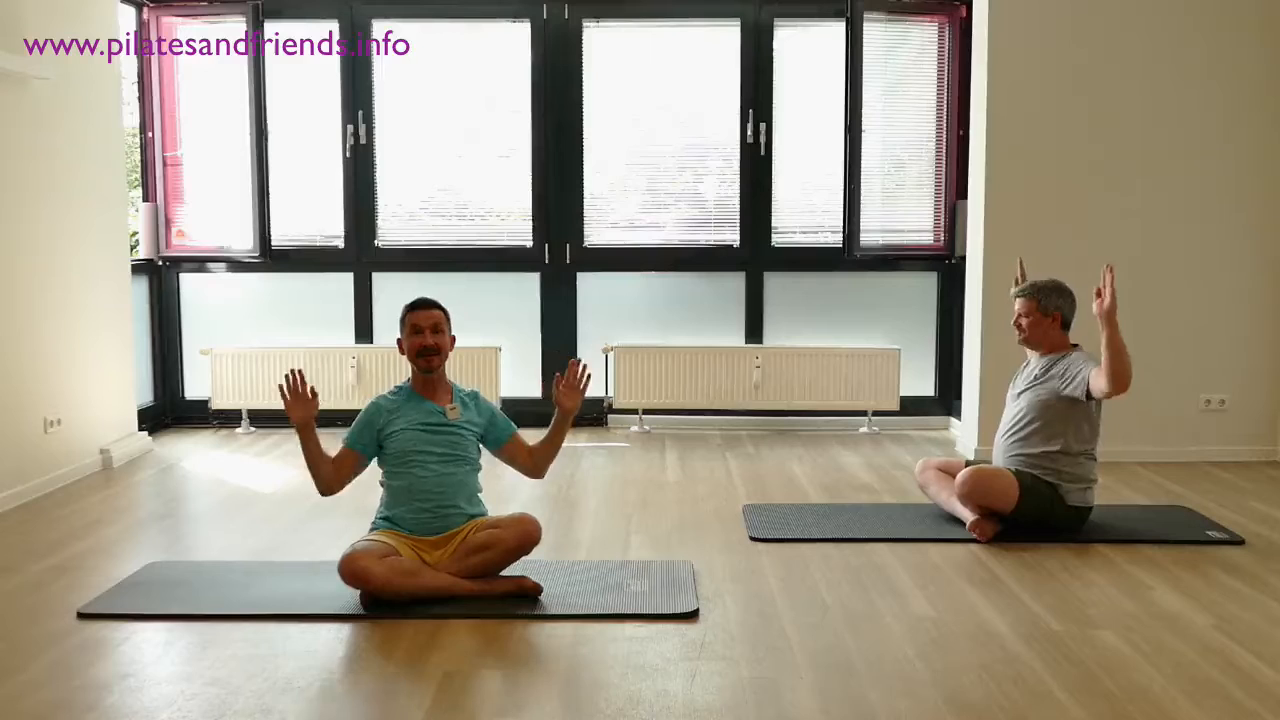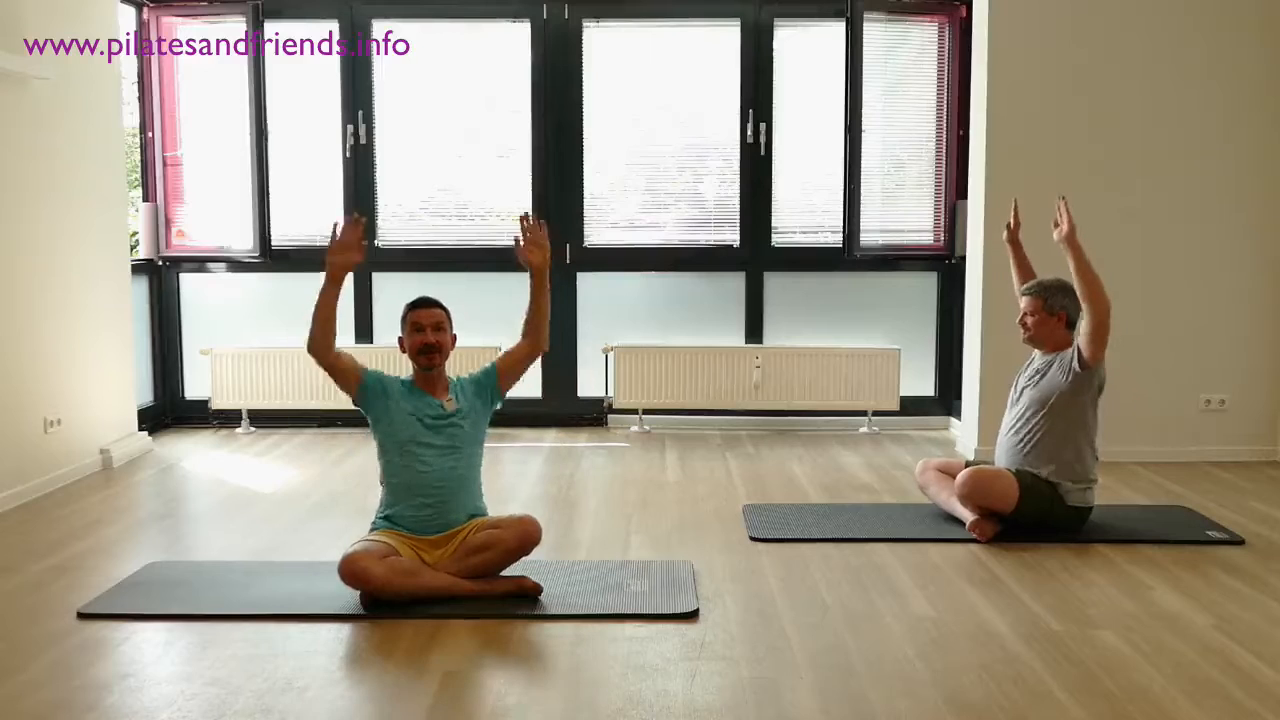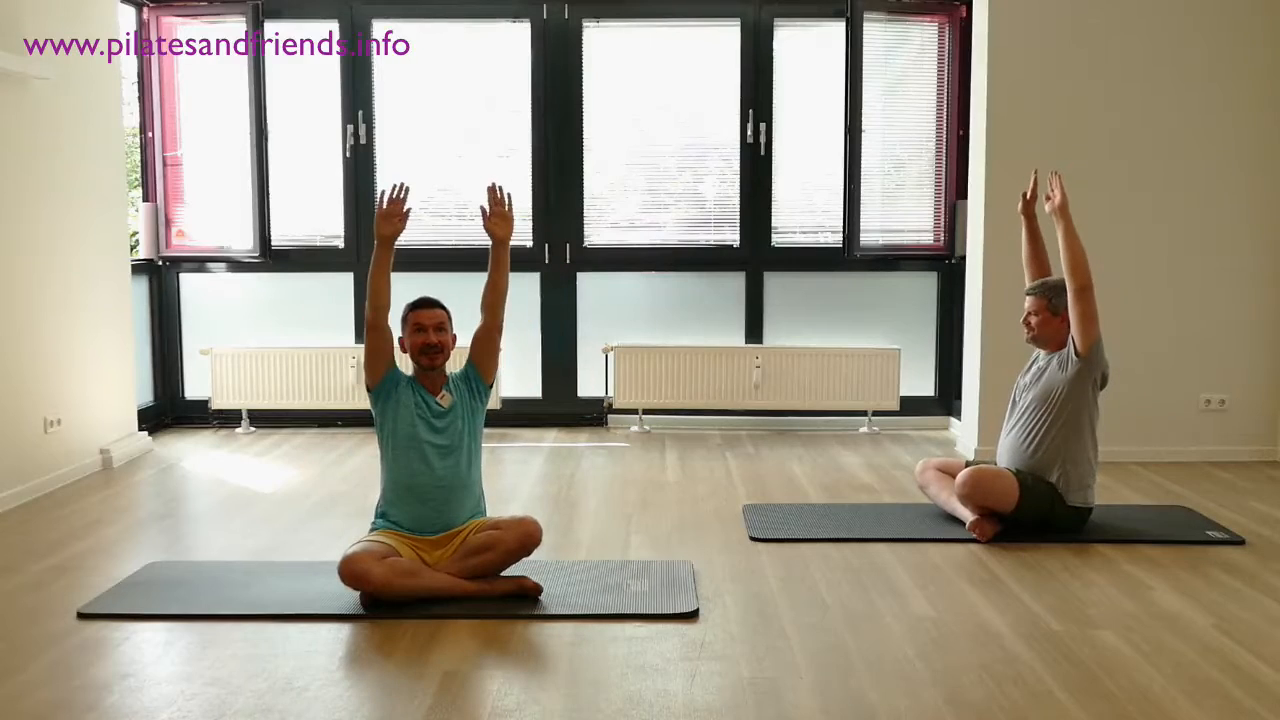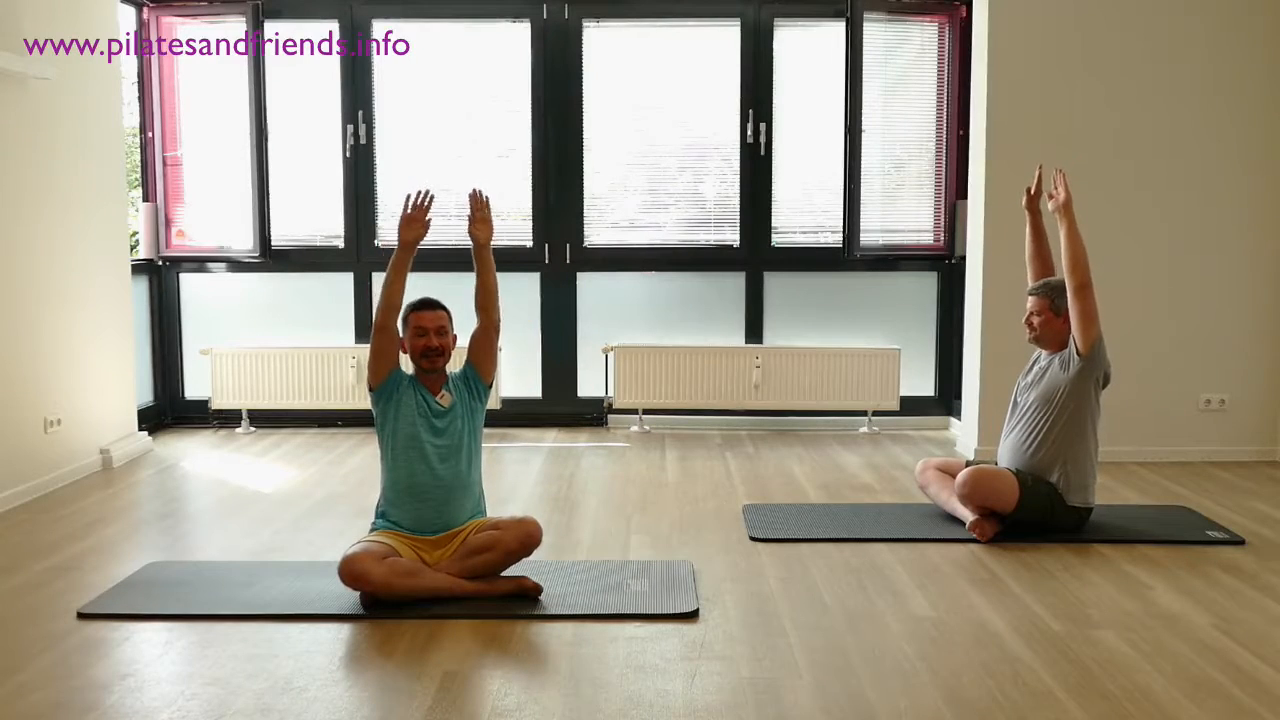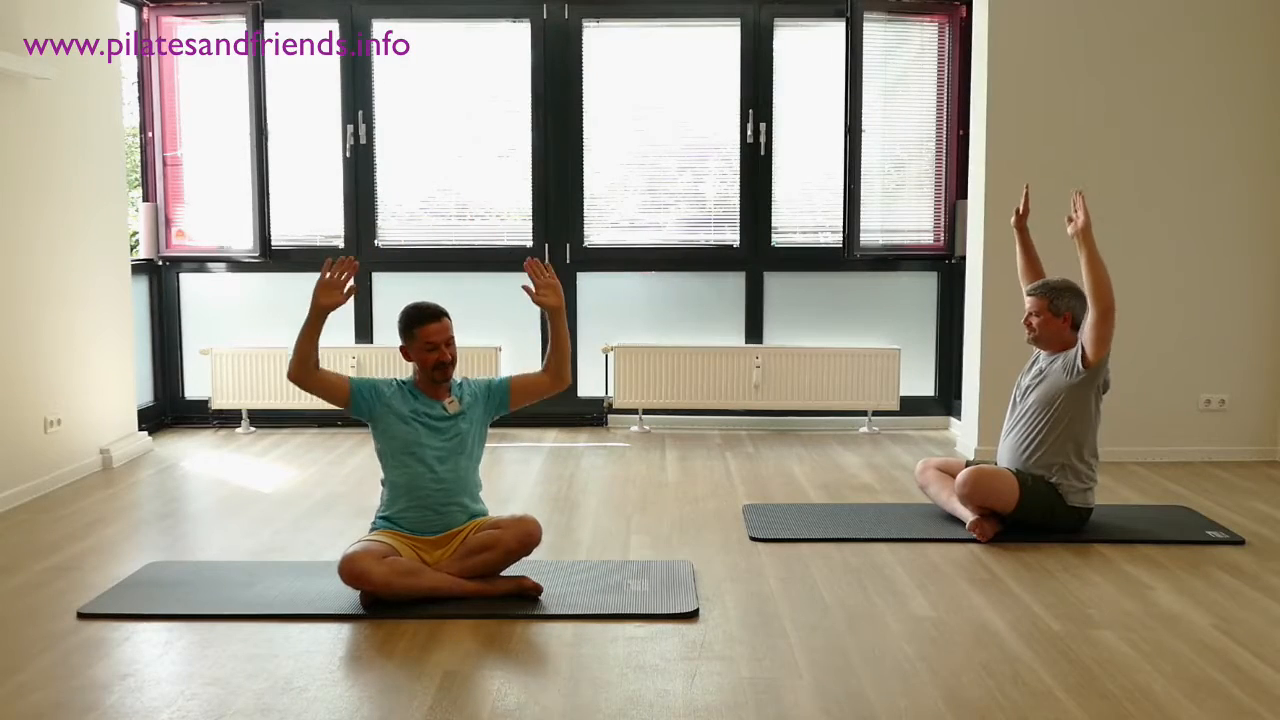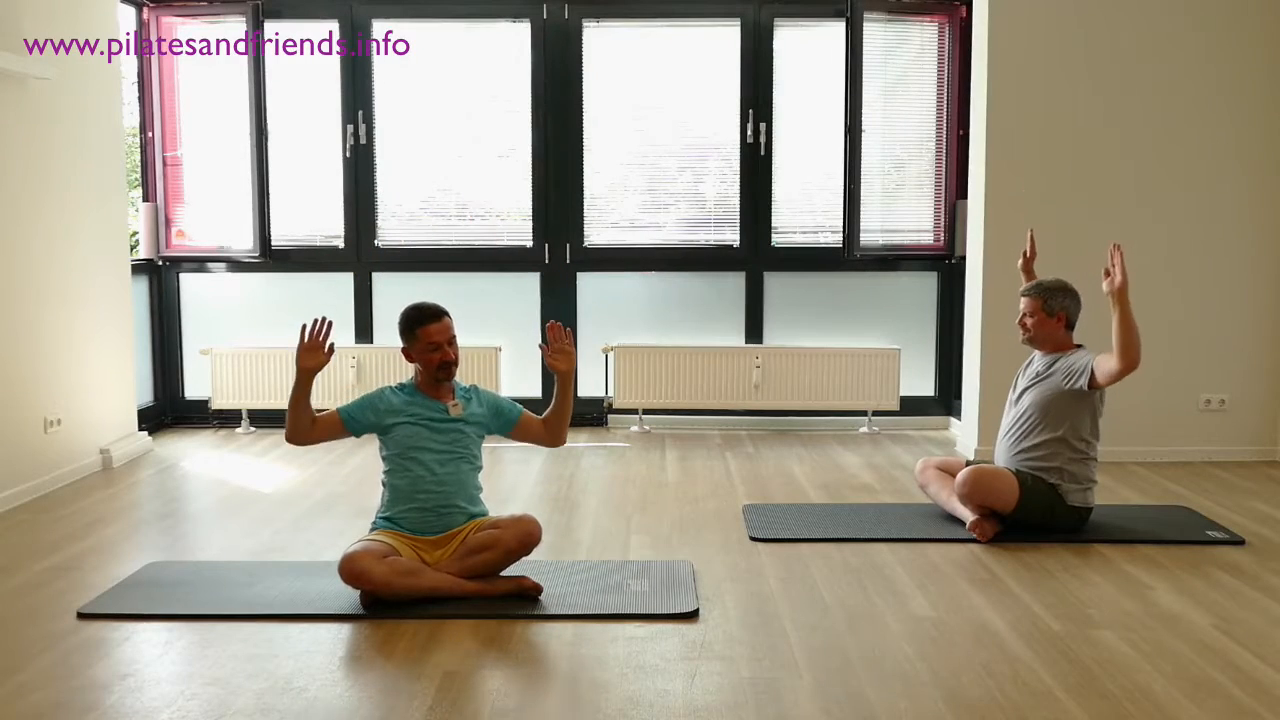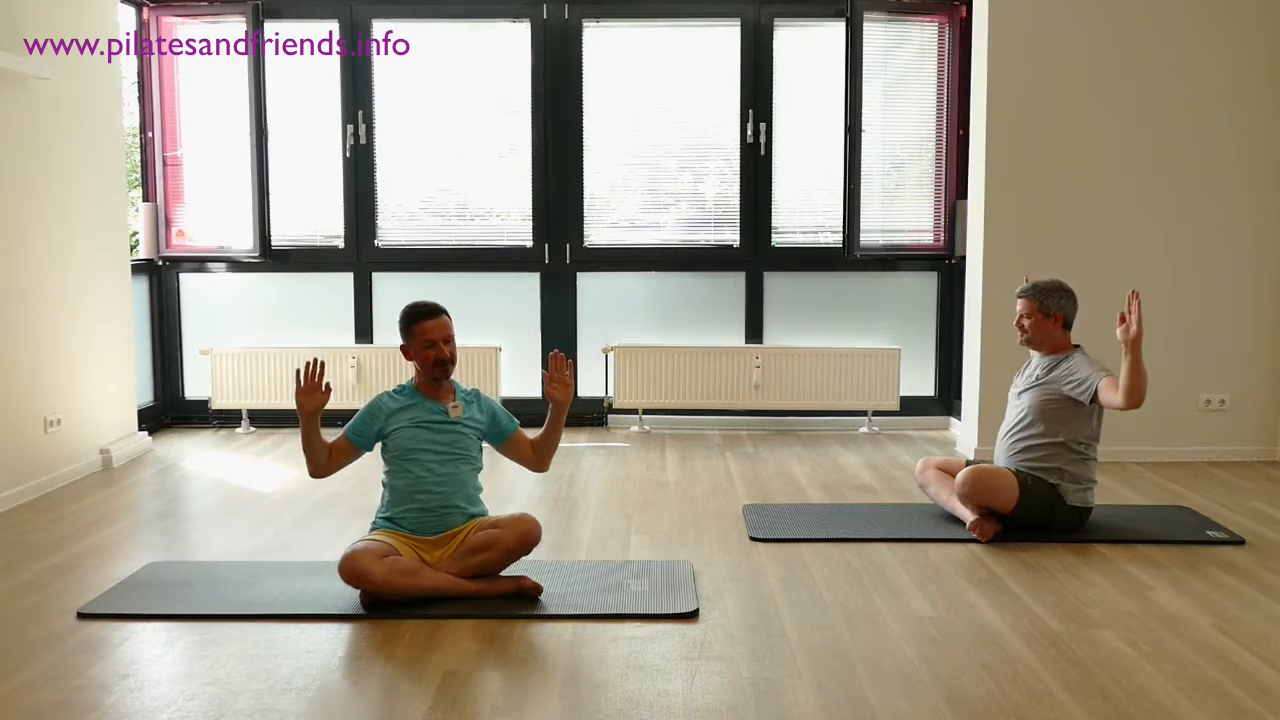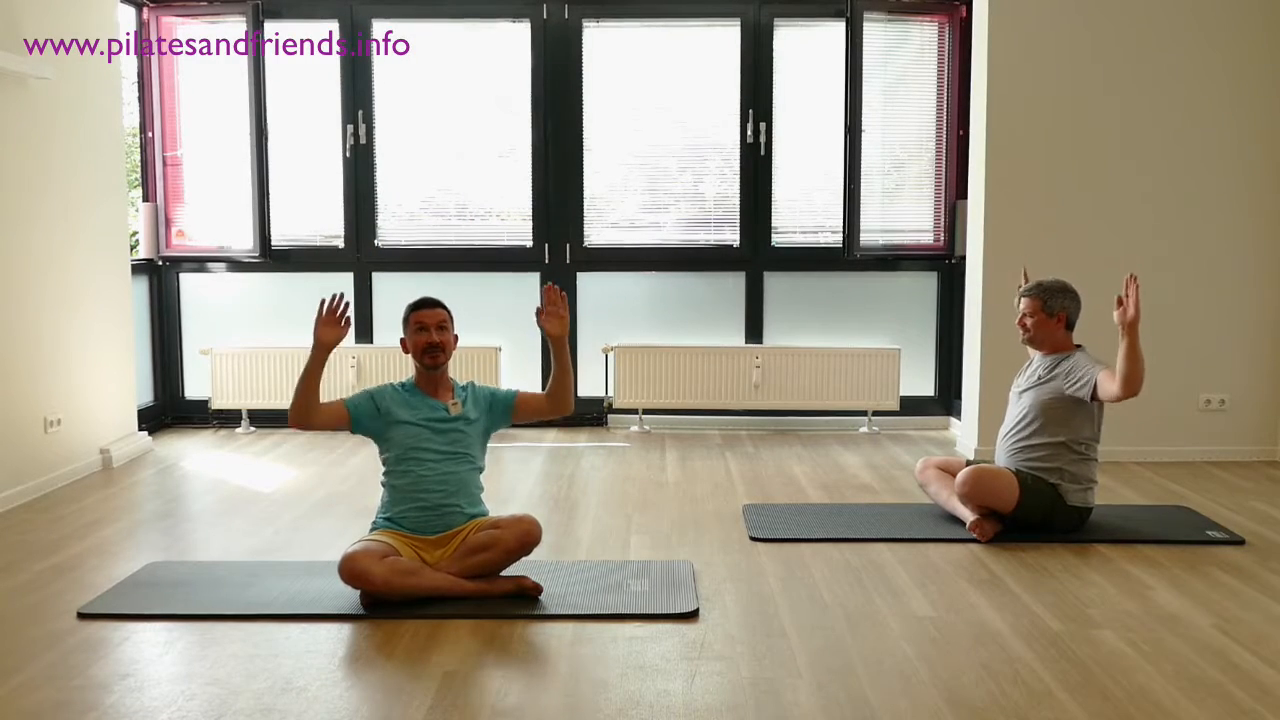
dt=0.5s
person 1, frame 1
left shoulder: (477, 407)
right shoulder: (382, 411)
left elbow: (535, 466)
right elbow: (329, 483)
left wrist: (564, 414)
right wrist: (305, 428)
left hip: (466, 536)
right hip: (398, 538)
left knee: (526, 529)
right knee: (354, 566)
left ankle: (405, 583)
right ankle: (491, 587)
person 1, frame 2
left shoulder: (477, 393)
right shoulder: (384, 396)
left elbow: (534, 344)
right elbow: (321, 347)
left wrist: (538, 272)
right wrist: (335, 275)
left hip: (465, 534)
right hip: (398, 537)
left knee: (526, 530)
right knee: (354, 567)
left ankle: (402, 582)
right ankle: (493, 585)
person 1, frame 3
left shoulder: (471, 390)
right shoulder: (390, 392)
left elbow: (493, 320)
right elbow: (375, 320)
left wrist: (501, 244)
right wrist: (383, 243)
left hip: (466, 533)
right hip: (398, 537)
left knee: (527, 531)
right knee: (354, 567)
left ankle: (404, 583)
right ankle: (494, 586)
person 1, frame 4
left shoulder: (470, 390)
right shoulder: (392, 393)
left elbow: (490, 322)
right elbow: (381, 323)
left wrist: (482, 249)
right wrist: (405, 247)
left hip: (467, 534)
right hip: (398, 538)
left knee: (527, 532)
right knee: (354, 568)
left ankle: (402, 582)
right ankle: (495, 587)
person 1, frame 5
left shoulder: (481, 396)
right shoulder: (383, 399)
left elbow: (556, 378)
right elbow: (303, 375)
left wrist: (555, 313)
right wrist: (320, 311)
left hip: (466, 533)
right hip: (398, 538)
left knee: (527, 531)
right knee: (354, 567)
left ankle: (402, 584)
right ankle: (491, 586)
person 1, frame 6
left shoulder: (481, 402)
right shoulder: (384, 403)
left elbow: (553, 436)
right elbow: (299, 435)
left wrist: (564, 379)
right wrist: (305, 378)
left hip: (467, 533)
right hip: (399, 537)
left knee: (527, 529)
right knee: (355, 567)
left ankle: (400, 584)
right ankle: (493, 587)
person 1, frame 7
left shoulder: (480, 406)
right shoulder: (385, 408)
left elbow: (538, 460)
right elbow: (321, 466)
left wrist: (559, 407)
right wrist: (309, 416)
left hip: (467, 534)
right hip: (399, 537)
left knee: (526, 529)
right knee: (355, 566)
left ankle: (400, 583)
right ankle: (491, 586)
person 1, frame 8
left shoulder: (482, 401)
right shoulder: (383, 402)
left elbow: (559, 405)
right elbow: (302, 417)
left wrist: (557, 340)
right wrist: (324, 349)
left hip: (467, 534)
right hip: (399, 538)
left knee: (527, 529)
right knee: (354, 566)
left ankle: (403, 585)
right ankle: (489, 587)
person 2, frame 1
left shoulder: (1074, 367)
right shoulder: (1036, 359)
left elbow: (1115, 384)
left wrist: (1107, 320)
right wrist: (1019, 293)
right hip: (1015, 479)
left knee: (970, 482)
right knee: (927, 469)
left ankle: (985, 517)
right ankle: (978, 517)
person 2, frame 2
left shoulder: (1079, 366)
right shoulder: (1042, 354)
left elbow: (1099, 312)
right elbow: (1032, 295)
left wrist: (1070, 244)
right wrist: (1013, 245)
left hip: (1059, 500)
right hip: (1016, 479)
left knee: (971, 482)
right knee: (927, 469)
left ankle: (983, 516)
right ankle: (979, 516)
person 2, frame 3
left shoulder: (1081, 361)
right shoulder: (1044, 352)
left elbow: (1080, 288)
right elbow: (1038, 280)
left wrist: (1062, 217)
right wrist: (1028, 218)
left hip: (1059, 501)
right hip: (1017, 480)
left knee: (970, 481)
right knee: (927, 469)
left ankle: (989, 514)
right ankle: (980, 515)
person 2, frame 4
left shoulder: (1082, 361)
right shoulder: (1045, 351)
left elbow: (1079, 286)
right elbow: (1041, 279)
left wrist: (1064, 215)
right wrist: (1032, 214)
left hip: (1060, 501)
right hip: (1016, 479)
left knee: (971, 482)
right knee: (927, 470)
left ankle: (986, 515)
right ankle: (980, 516)
person 2, frame 5
left shoulder: (1082, 365)
right shoulder: (1044, 352)
left elbow: (1103, 310)
right elbow: (1036, 287)
left wrist: (1083, 239)
right wrist: (1021, 231)
left hip: (1059, 501)
right hip: (1016, 479)
left knee: (969, 481)
right knee: (927, 468)
left ankle: (988, 514)
right ankle: (977, 515)
person 2, frame 6
left shoulder: (1078, 365)
right shoulder: (1041, 355)
left elbow: (1125, 363)
right elbow: (1036, 321)
left wrist: (1118, 299)
right wrist: (1027, 274)
left hip: (1058, 500)
right hip: (1014, 478)
left knee: (971, 481)
right knee: (927, 468)
left ankle: (991, 516)
right ankle: (976, 516)
person 2, frame 7
left shoulder: (1079, 370)
right shoulder: (1039, 357)
left elbow: (1129, 399)
left wrist: (1131, 346)
left hip: (1058, 500)
right hip: (1014, 479)
left knee: (971, 481)
right knee: (927, 468)
left ankle: (985, 518)
right ankle: (977, 516)
person 2, frame 8
left shoulder: (1079, 369)
right shoulder: (1042, 356)
left elbow: (1127, 387)
left wrist: (1127, 329)
right wrist: (1026, 304)
left hip: (1058, 500)
right hip: (1013, 476)
left knee: (970, 480)
right knee: (927, 468)
left ankle: (986, 516)
right ankle: (976, 516)
